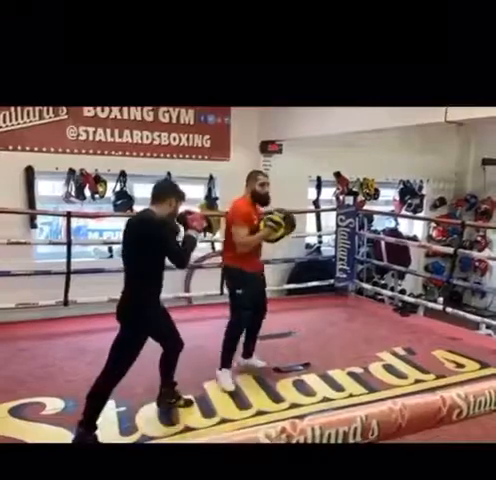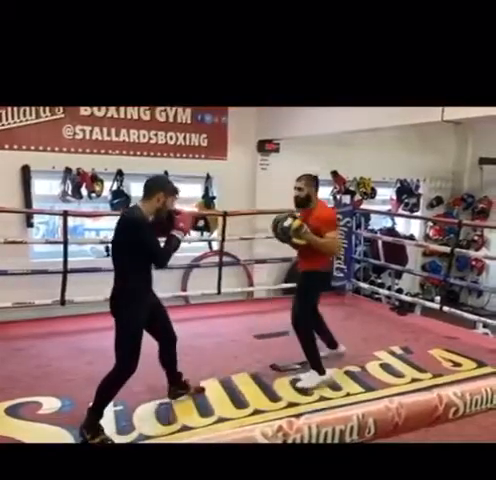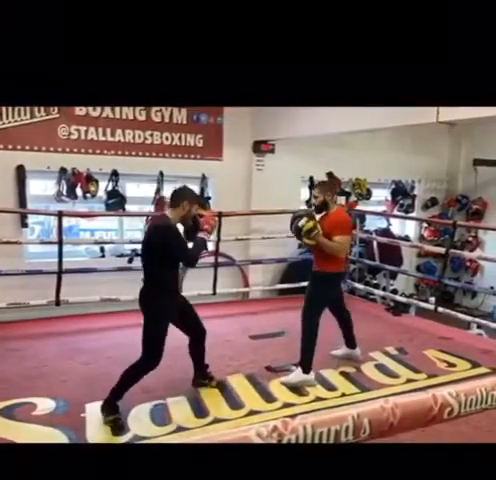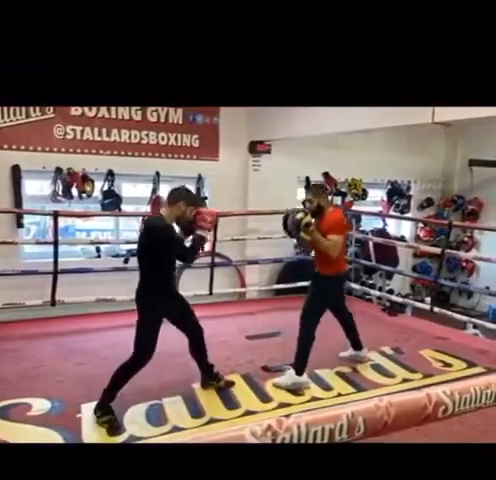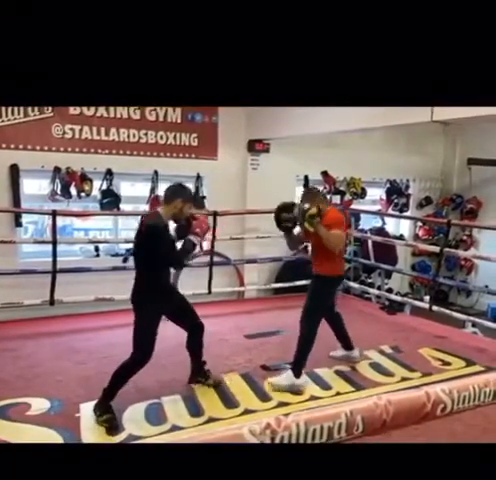
dt=1s
person 1, frame 1
left shoulder: (140, 221)
right shoulder: (156, 224)
right elbow: (181, 260)
left wrist: (178, 227)
right wrist: (193, 231)
left hip: (148, 302)
right hip: (138, 307)
left knee: (174, 344)
right knee: (114, 370)
left ankle: (167, 394)
right ankle: (85, 432)
person 1, frame 2
left shoulder: (140, 218)
right shoulder: (134, 220)
left elbow: (152, 248)
right elbow: (160, 259)
left wrist: (170, 227)
right wrist: (179, 231)
left hip: (143, 295)
right hip: (128, 300)
left knee: (168, 338)
right knee: (126, 365)
left ankle: (176, 385)
right ankle: (91, 425)
person 1, frame 3
left shoulder: (164, 224)
right shoulder: (165, 228)
left elbow: (178, 250)
right elbow: (189, 259)
left wrist: (197, 227)
right wrist: (204, 234)
left hip: (170, 294)
right hip: (156, 299)
left knee: (198, 332)
right knee: (151, 358)
left ankle: (201, 375)
right ankle: (110, 404)
person 1, frame 4
left shoulder: (163, 223)
right shoulder: (157, 227)
left elbow: (176, 242)
right elbow: (186, 256)
left wrist: (193, 227)
right wrist: (202, 230)
left hip: (167, 292)
right hip: (151, 298)
left knee: (195, 332)
right knee: (142, 355)
left ankle: (209, 376)
right ankle: (103, 405)
person 1, frame 5
left shoulder: (159, 222)
right shoulder: (153, 226)
left elbow: (170, 250)
right elbow: (176, 261)
left wrist: (186, 230)
right wrist: (195, 236)
left hip: (164, 290)
right hip: (147, 296)
left knee: (196, 327)
right knee: (142, 354)
left ankle: (198, 372)
right ankle: (103, 403)
person 2, frame 1
left shoulder: (255, 208)
right shoulder: (241, 208)
right elbow: (242, 245)
left wrist: (268, 229)
right wrist: (266, 231)
left hip: (253, 269)
right hip: (238, 271)
left knee: (259, 312)
right knee: (240, 319)
left ankle: (247, 356)
right ankle: (224, 368)
person 2, frame 2
left shoulder: (324, 214)
right shoulder: (304, 211)
left elbow: (334, 247)
left wrist: (308, 236)
right wrist: (294, 236)
left hip: (316, 273)
right hip: (305, 270)
left knee: (300, 319)
right knee: (307, 313)
left ankle: (318, 371)
right ankle: (334, 346)
person 2, frame 3
left shoulder: (340, 218)
right shoulder: (326, 217)
left elbow: (341, 251)
left wrist: (318, 238)
right wrist: (310, 237)
left hip: (327, 275)
right hip: (325, 272)
left knee: (309, 317)
right knee: (339, 309)
left ankle: (305, 371)
right ankle: (352, 348)
person 2, frame 4
left shoulder: (335, 219)
right shoulder: (322, 217)
left elbow: (333, 251)
right elbow: (317, 245)
left wrist: (313, 233)
right wrist: (306, 233)
left hip: (329, 276)
right hip: (332, 274)
left knee: (308, 319)
right knee: (340, 310)
left ankle: (298, 374)
right ankle: (358, 350)
person 2, frame 5
left shoulder: (335, 218)
right shoulder: (310, 220)
left elbow: (337, 246)
right elbow: (294, 245)
left wrist: (318, 226)
right wrist: (288, 229)
left hip: (328, 276)
right hip: (323, 274)
left knee: (309, 320)
right knee: (328, 312)
left ankle: (295, 377)
right ankle: (349, 350)
